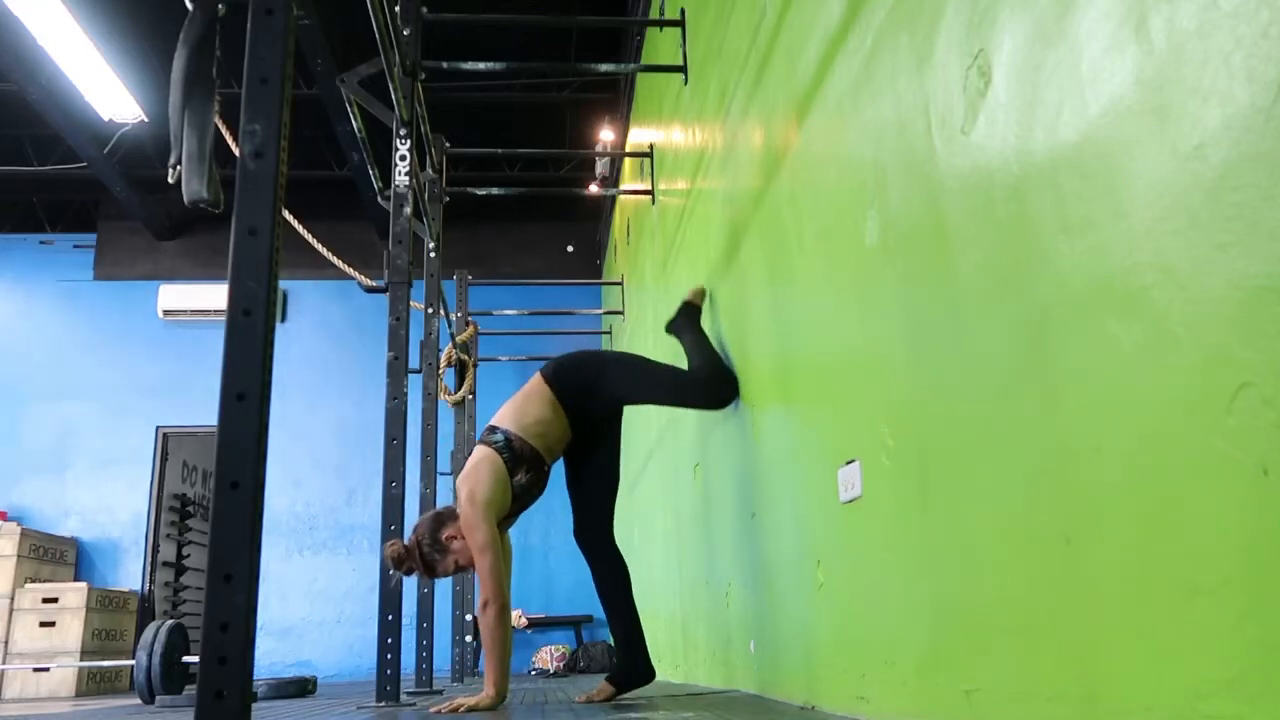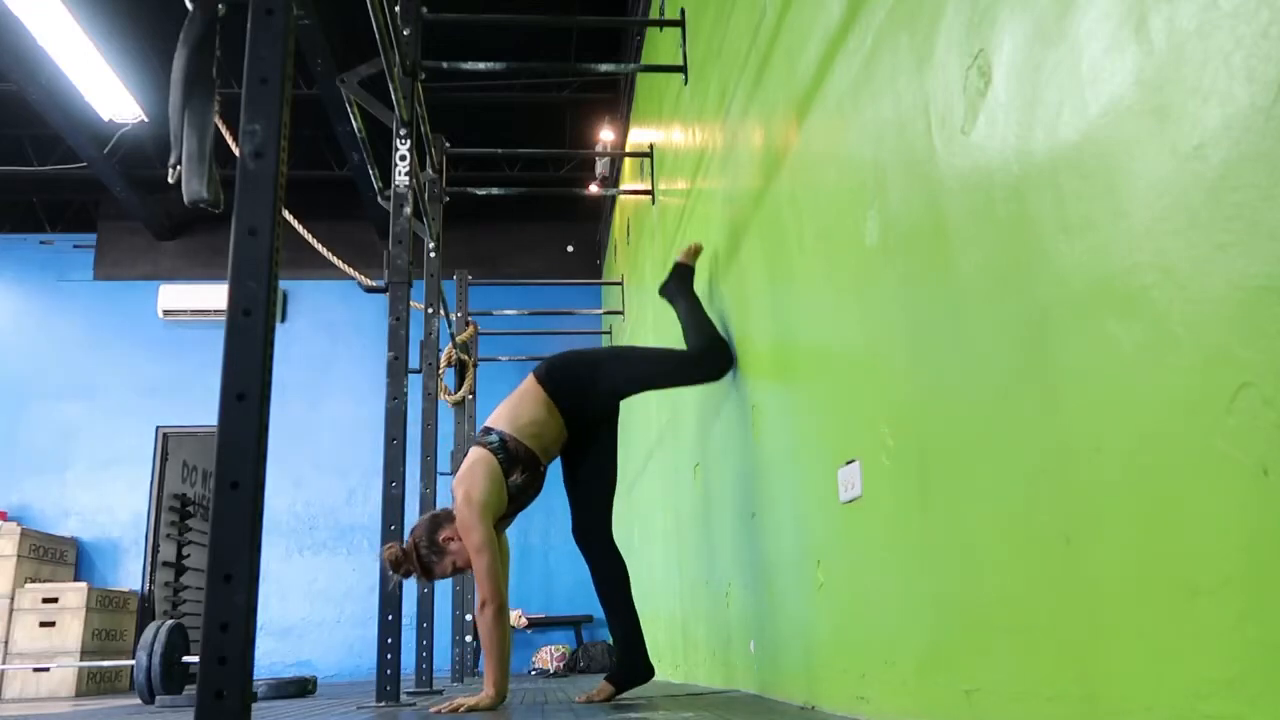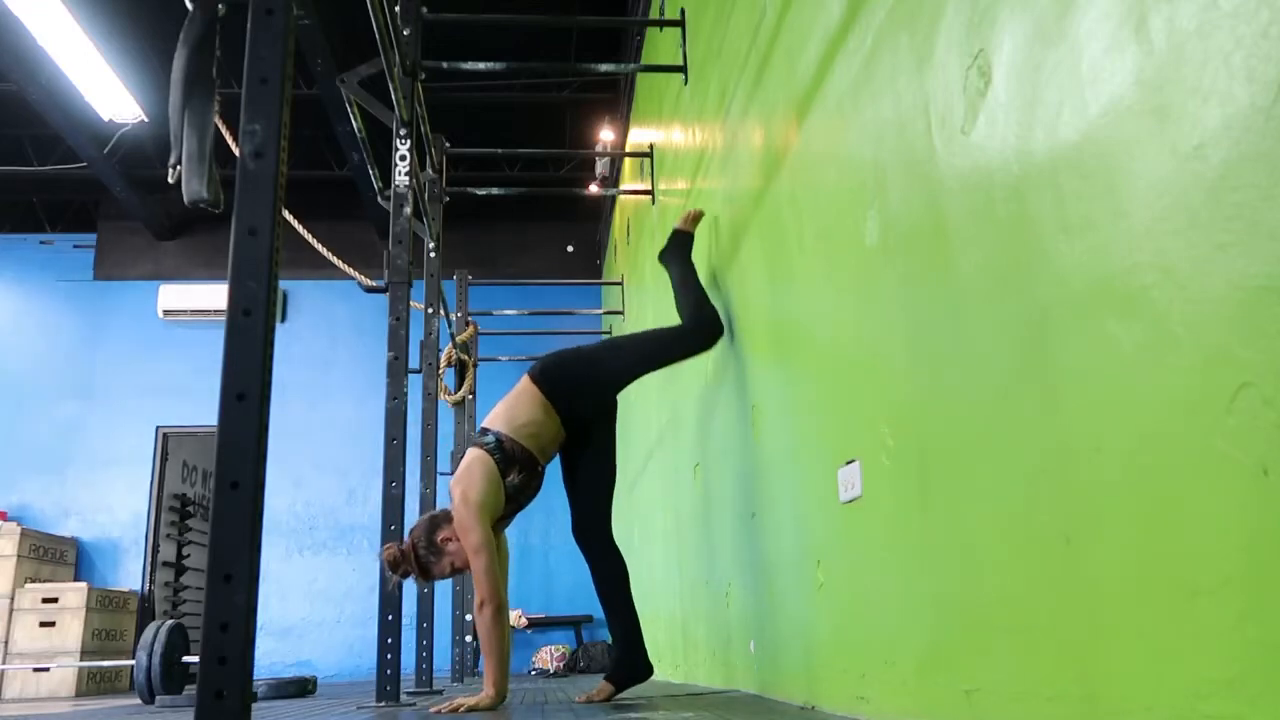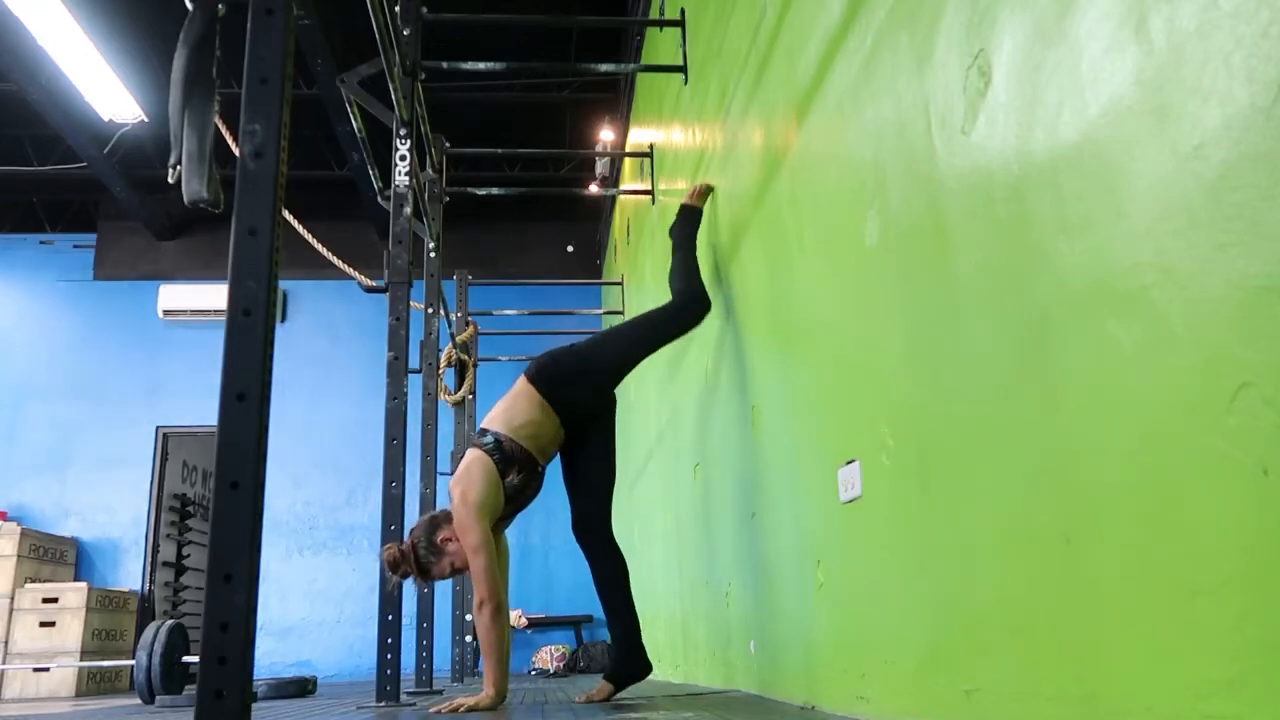
dt=0.1s
person 1, frame 1
left shoulder: (475, 504)
right shoulder: (487, 513)
left elbow: (492, 603)
right elbow: (495, 602)
left wrist: (493, 692)
right wrist: (495, 689)
left hip: (585, 382)
right hip: (581, 410)
left knee: (716, 389)
right knee: (594, 537)
left ankle: (687, 322)
right ankle: (632, 664)
person 1, frame 2
left shoulder: (471, 508)
right shoulder: (483, 517)
left elbow: (489, 603)
right elbow: (494, 604)
left wrist: (492, 691)
right wrist: (497, 688)
left hip: (575, 387)
right hip: (573, 413)
left knee: (710, 360)
right knee: (592, 537)
left ankle: (678, 286)
right ankle: (631, 663)
person 1, frame 3
left shoulder: (469, 510)
right shoulder: (479, 515)
left elbow: (488, 604)
right elbow: (494, 604)
left wrist: (492, 692)
right wrist: (496, 688)
left hip: (573, 383)
right hip: (574, 411)
left knee: (703, 332)
right knee: (592, 535)
left ankle: (677, 253)
right ankle: (629, 662)
person 1, frame 4
left shoulder: (469, 509)
right shoulder: (483, 517)
left elbow: (488, 604)
right elbow: (493, 604)
left wrist: (492, 692)
right wrist: (495, 687)
left hip: (569, 382)
right hip: (574, 408)
left knee: (689, 308)
right knee: (592, 533)
left ankle: (684, 224)
right ankle: (627, 660)
